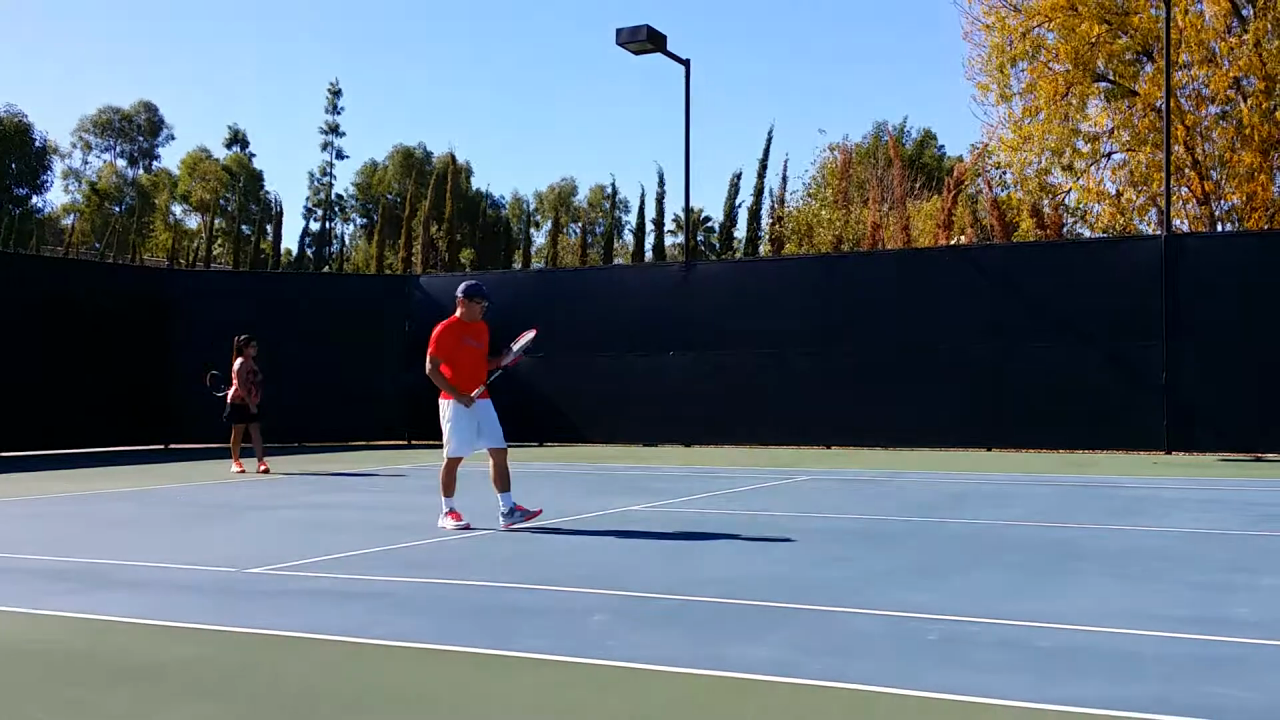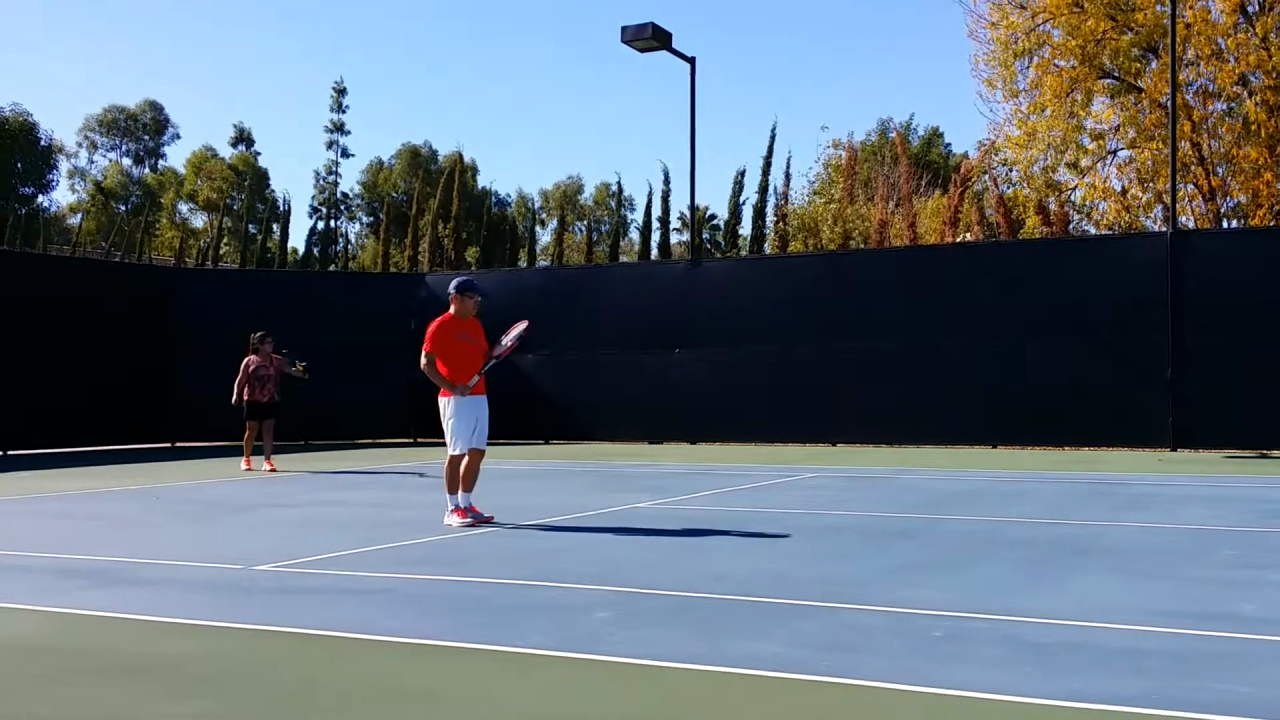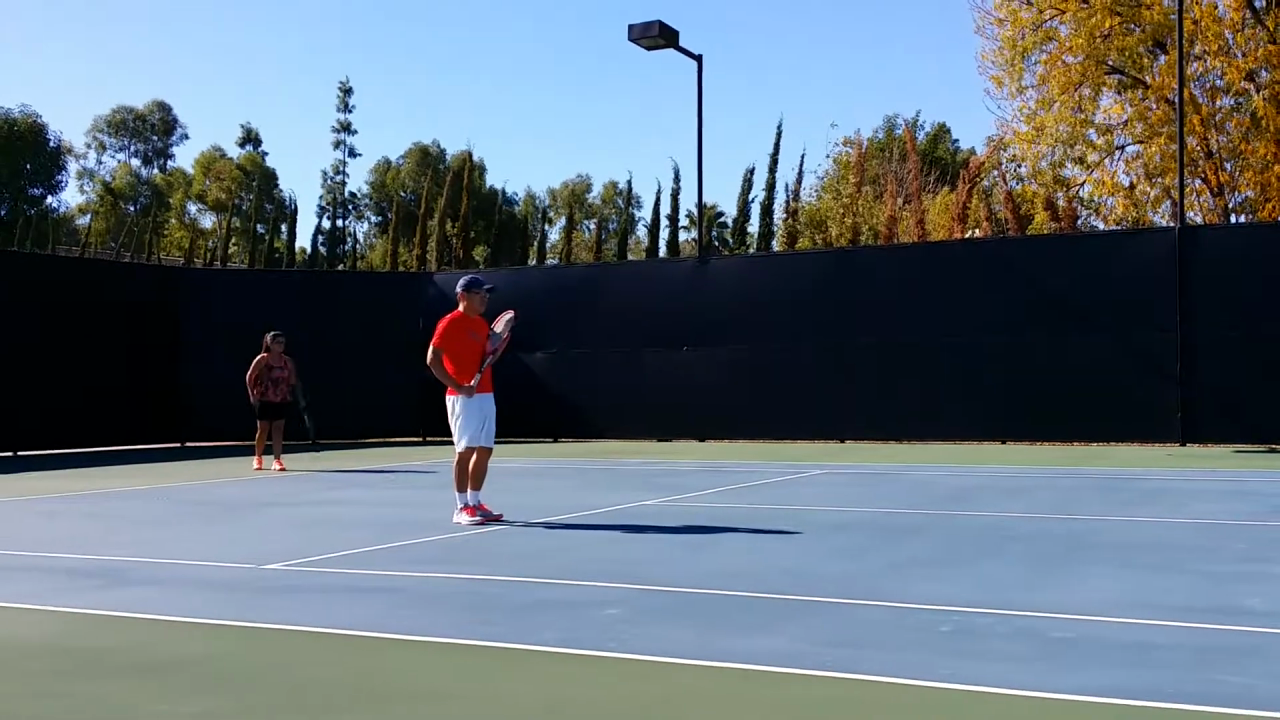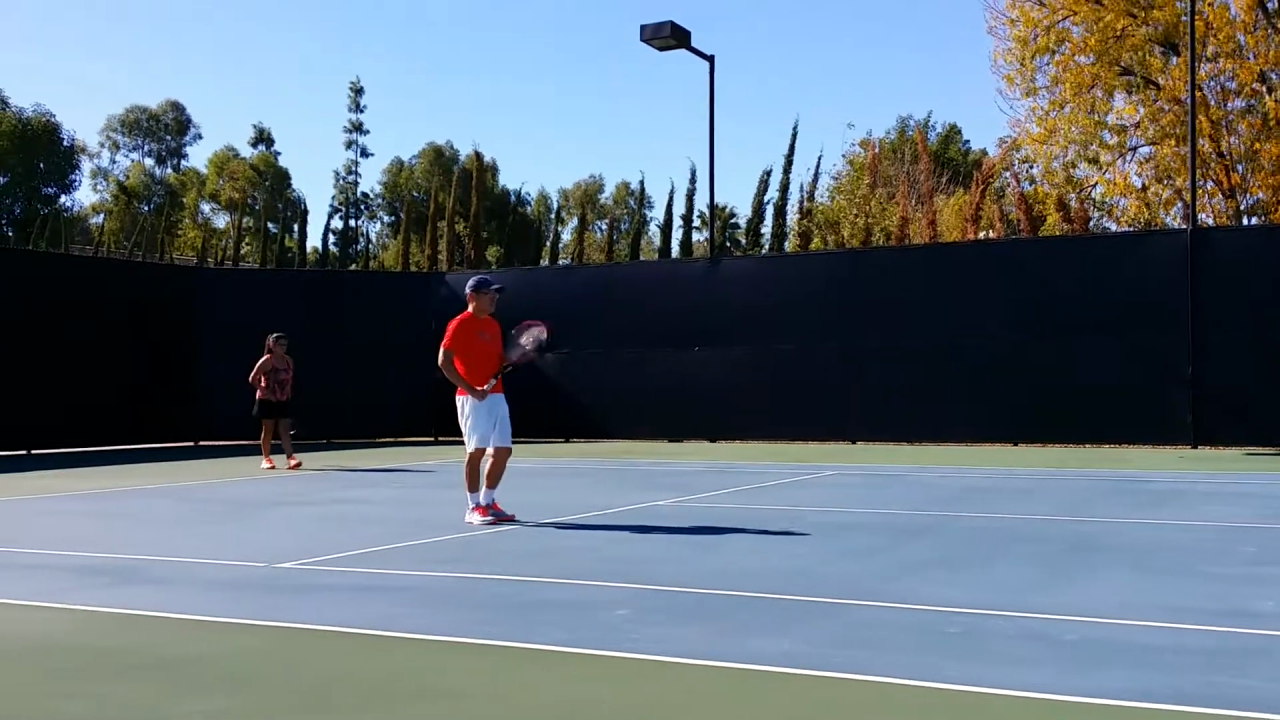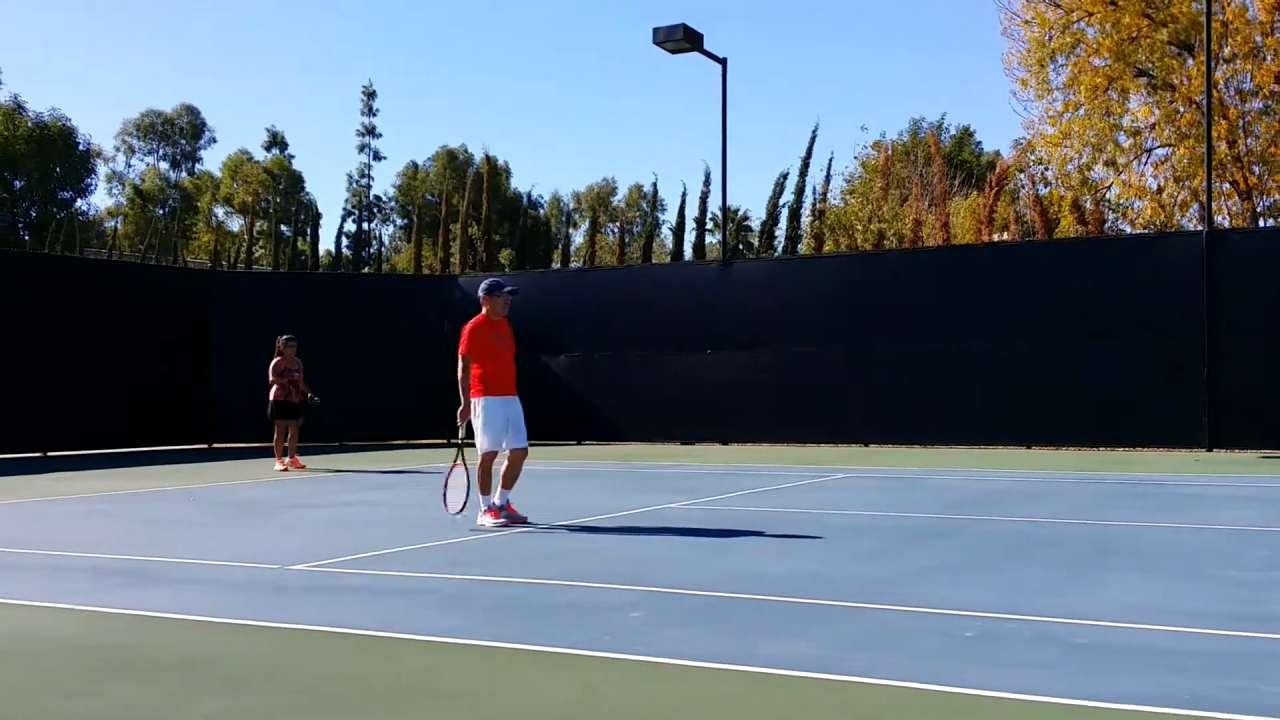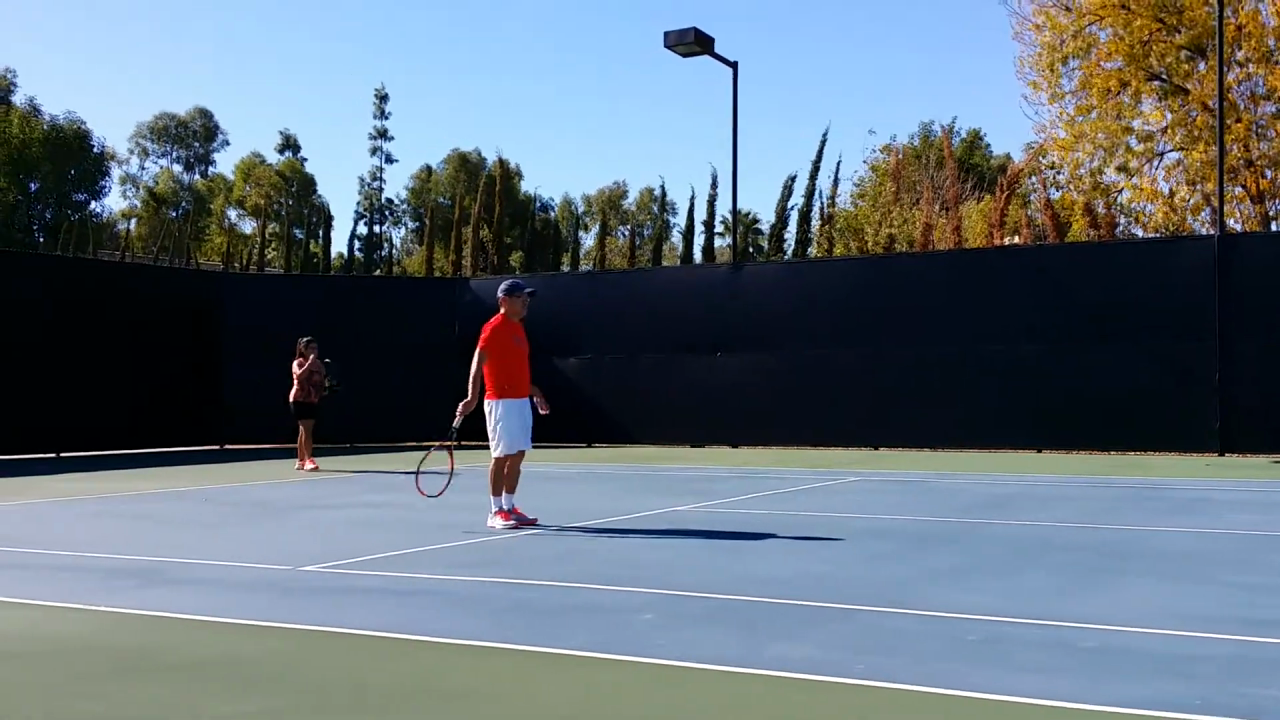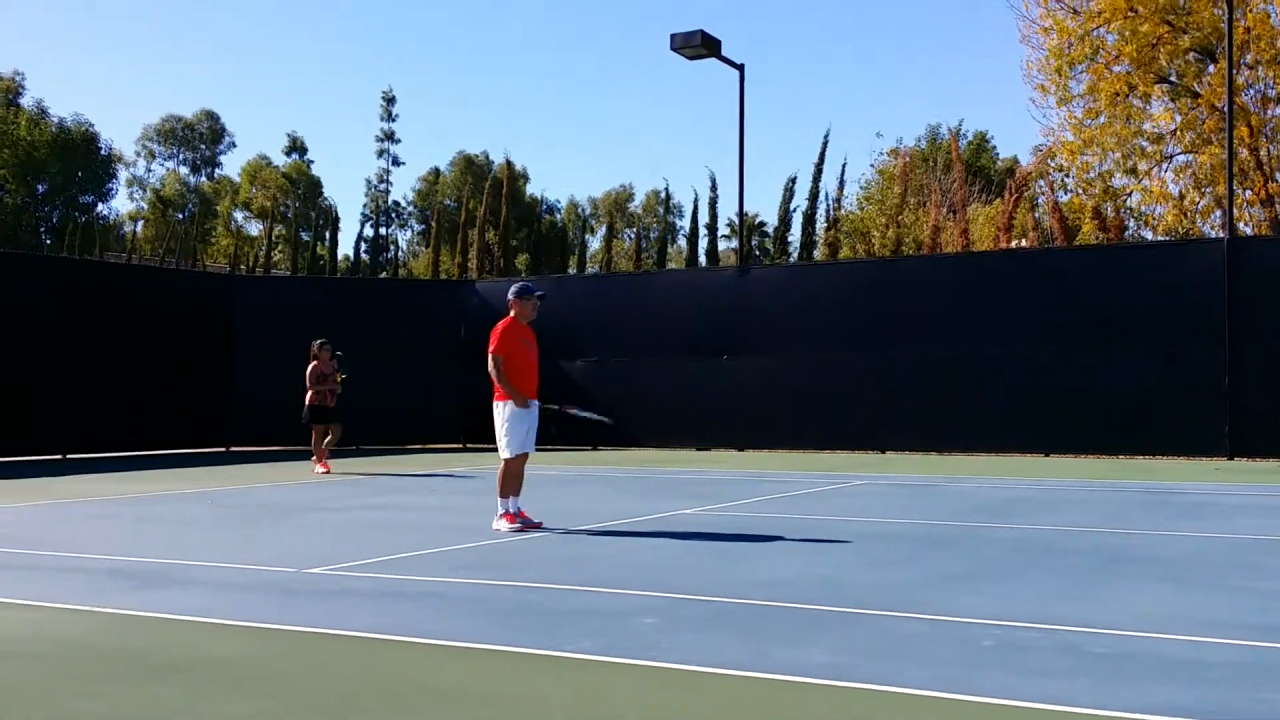
dt=0.5s
person 1, frame 1
left shoulder: (482, 328)
right shoulder: (445, 330)
right elbow: (431, 368)
left wrist: (503, 360)
right wrist: (458, 395)
left hip: (482, 401)
right hip: (455, 403)
left knee: (499, 452)
right knee: (454, 457)
left ankle: (508, 509)
right ankle: (447, 513)
person 1, frame 2
left shoulder: (475, 324)
right shoulder: (440, 326)
right elbow: (426, 363)
right wrist: (452, 387)
left hip: (479, 397)
right hip: (455, 399)
left knee: (477, 453)
right knee: (457, 453)
left ankle: (466, 505)
right ankle: (453, 510)
person 1, frame 3
left shoulder: (482, 324)
right shoulder: (450, 323)
right elbow: (432, 359)
right wrist: (457, 386)
left hip: (486, 395)
right hip: (463, 397)
left knee: (484, 451)
right knee: (465, 451)
left ankle: (474, 503)
right ankle: (461, 508)
person 1, frame 4
left shoulder: (493, 325)
right shoulder: (460, 324)
right elbow: (444, 361)
right wrist: (469, 389)
left hip: (497, 396)
right hip: (474, 399)
left knee: (503, 451)
right knee: (476, 451)
left ankle: (487, 502)
right ankle: (474, 508)
person 1, frame 5
left shoulder: (505, 326)
right shoulder: (475, 327)
right elbow: (464, 366)
right wrist: (465, 403)
left hip: (510, 398)
right hip: (487, 399)
left knee: (519, 452)
right knee: (489, 453)
left ankle: (501, 504)
right ankle: (486, 510)
person 1, frame 6
left shoulder: (518, 327)
right shoulder: (495, 327)
right elbow: (478, 362)
left wrist: (536, 393)
right wrist: (473, 397)
left hip: (521, 400)
right hip: (502, 401)
left knee: (517, 455)
right knee: (502, 455)
left ankle: (509, 507)
right ankle: (496, 512)
person 1, frame 7
left shoulder: (528, 331)
right shoulder: (504, 329)
right elbow: (494, 367)
right wrist: (515, 397)
left hip: (529, 404)
right hip: (510, 404)
left knee: (521, 458)
right knee: (510, 458)
left ankle: (515, 511)
right ankle: (502, 515)
